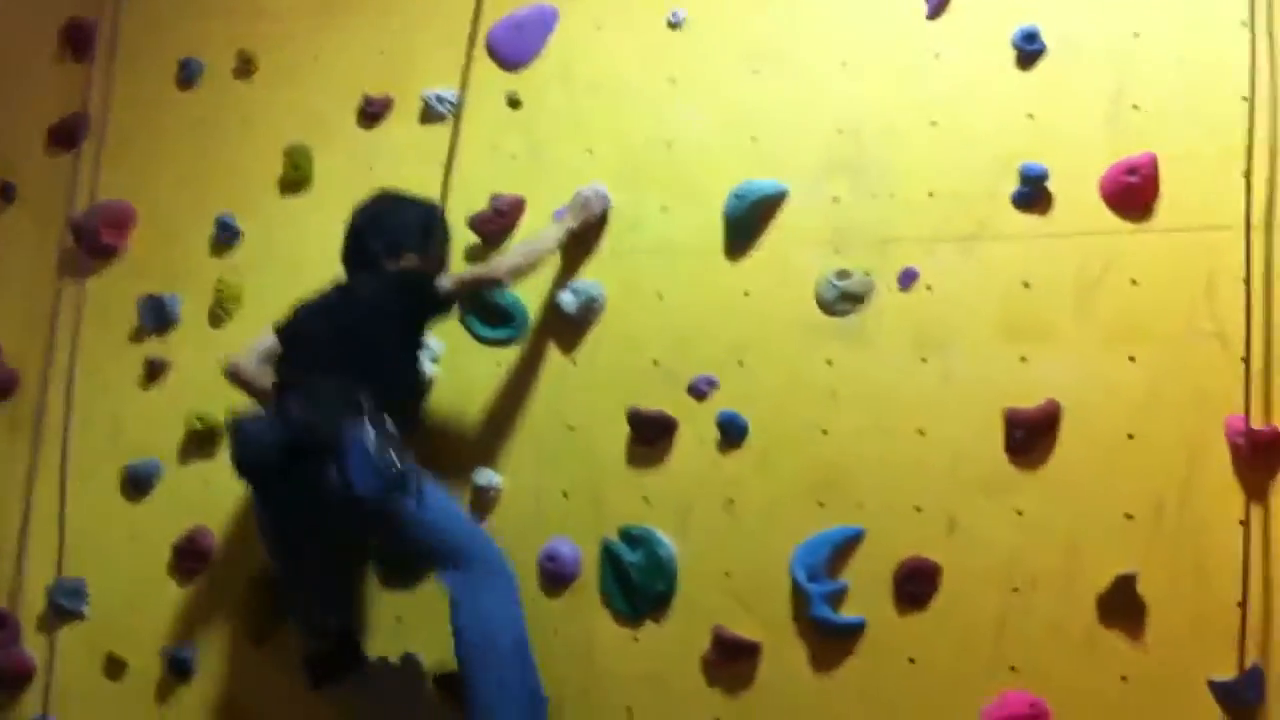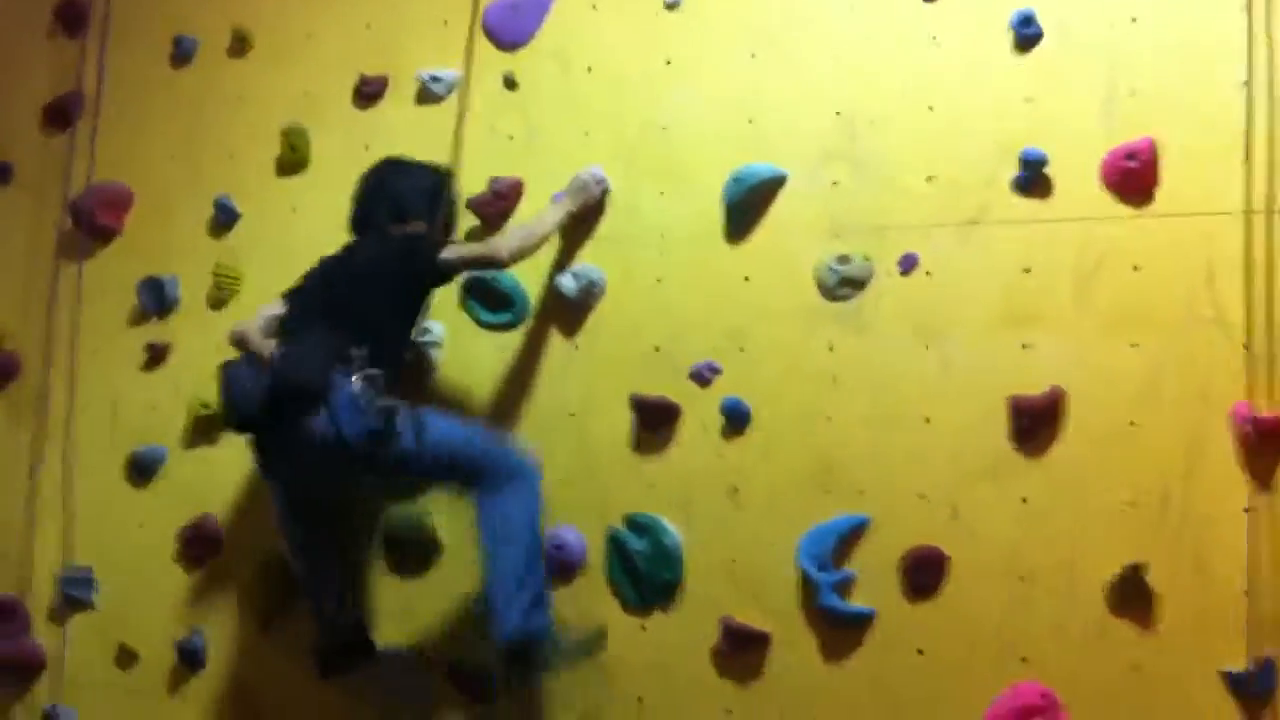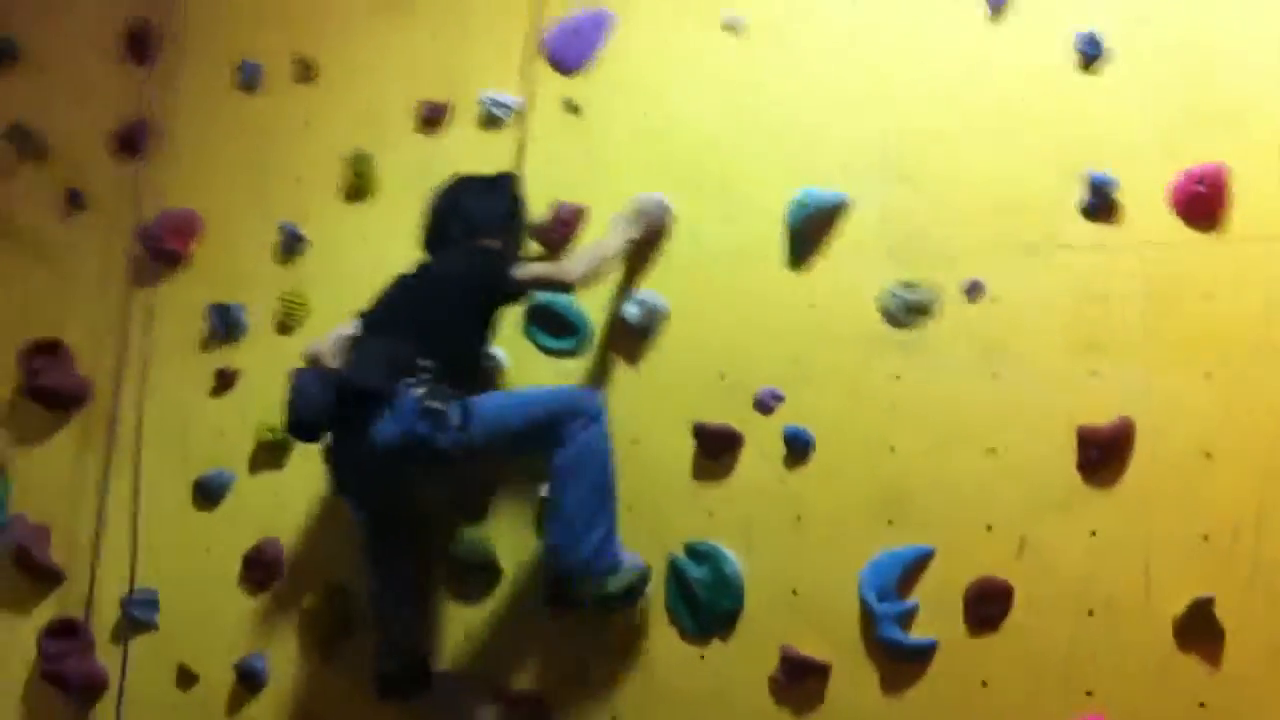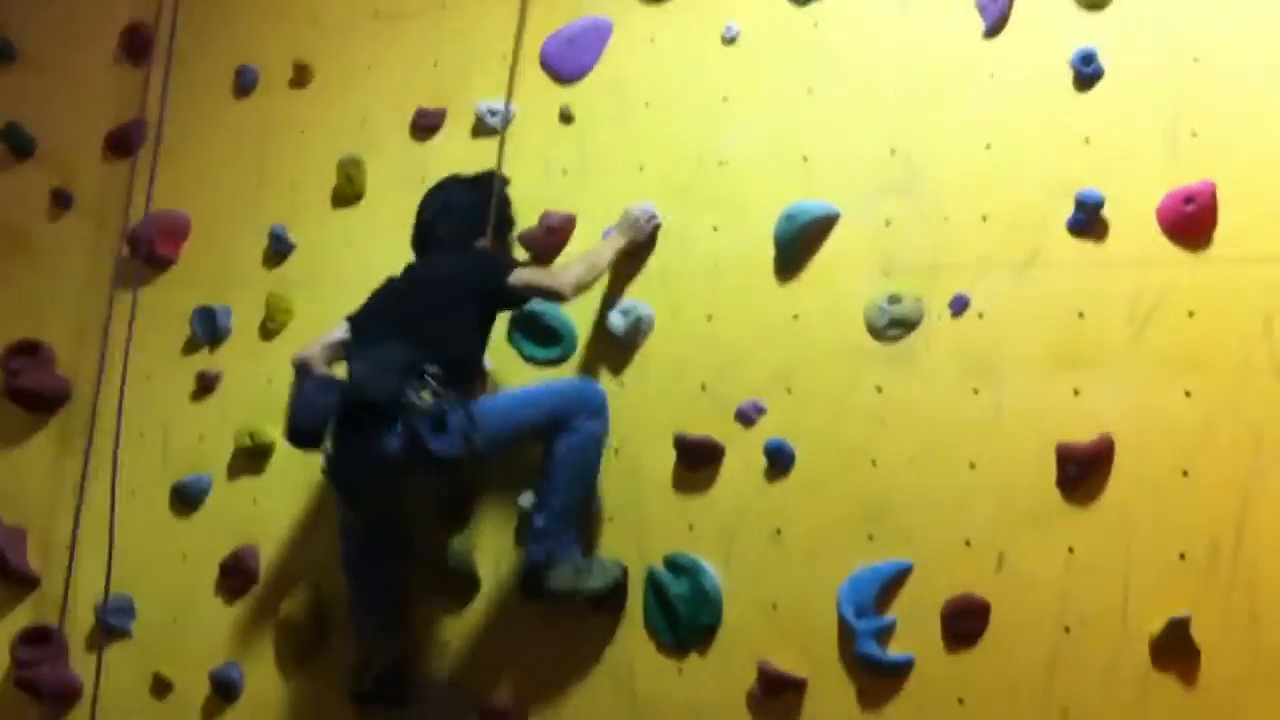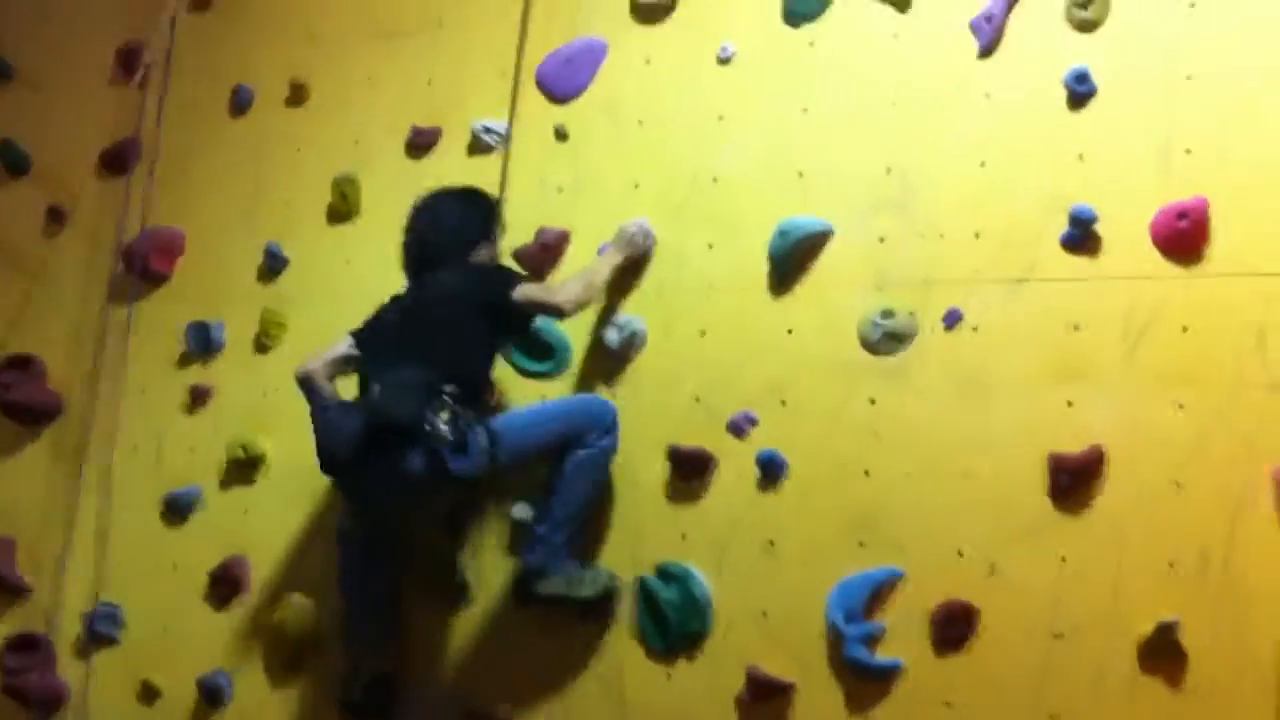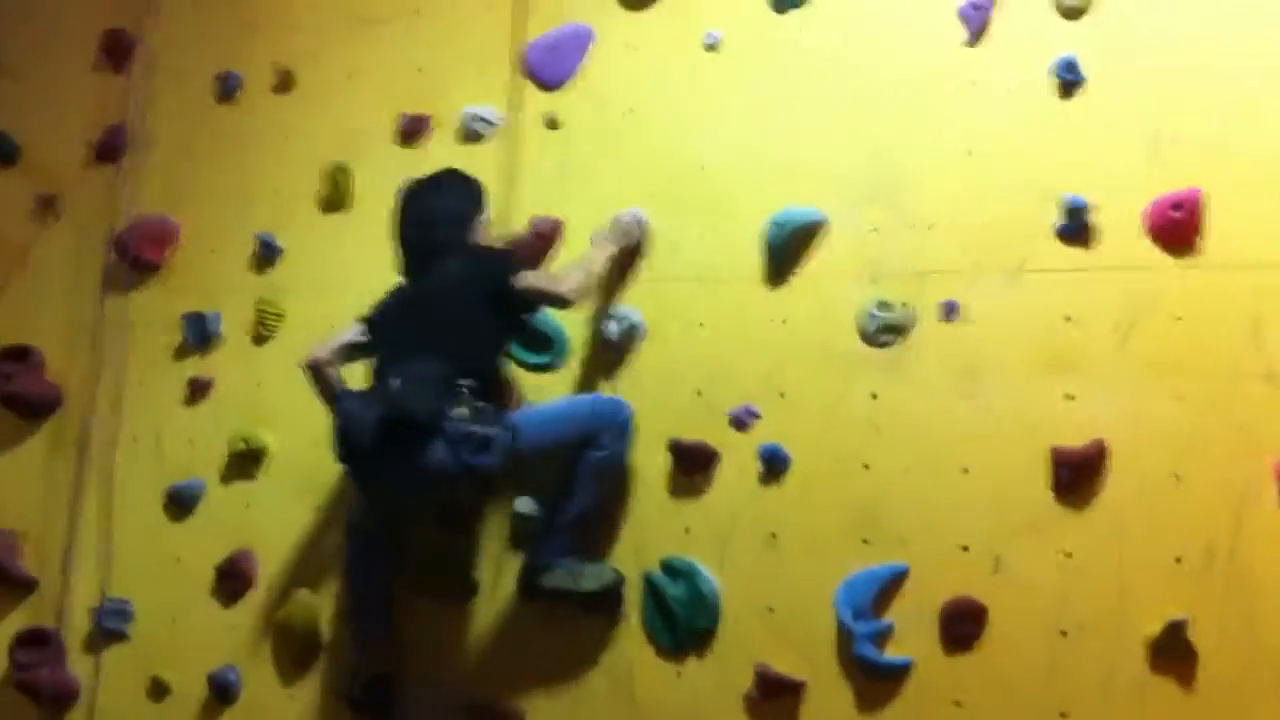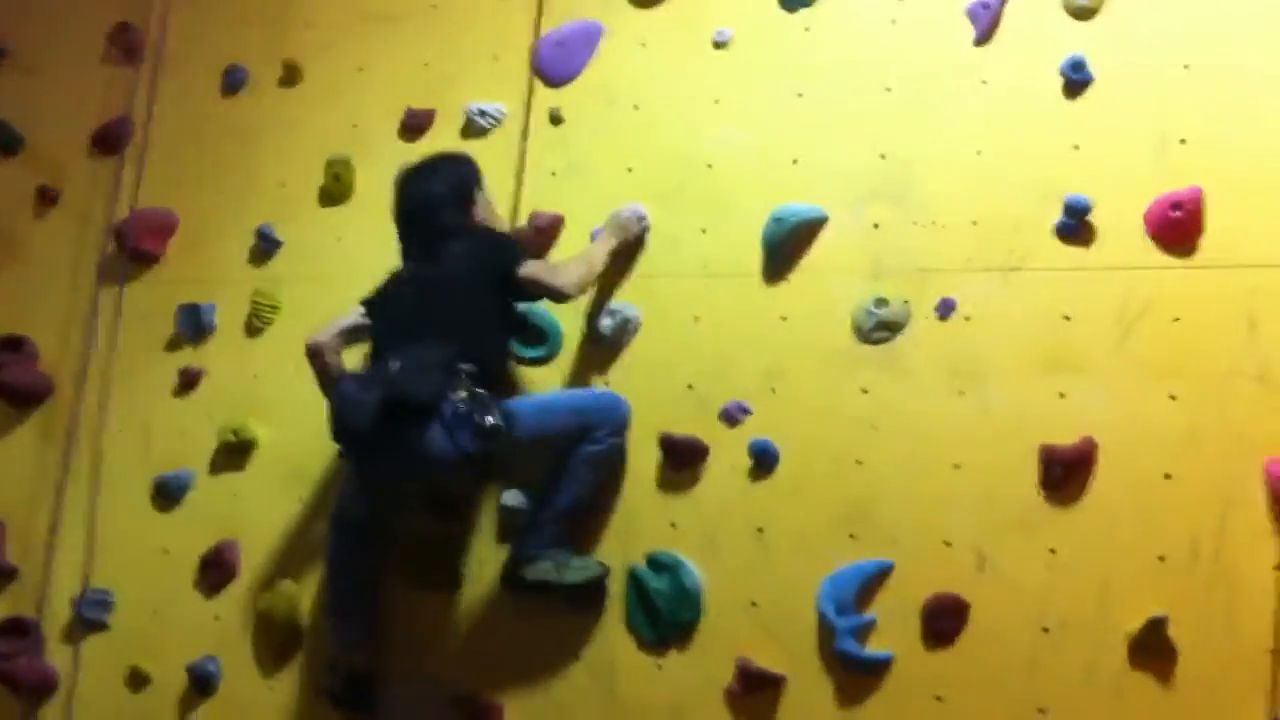
dt=0.1s
person 1, frame 1
left shoulder: (316, 311)
right shoulder: (400, 294)
left elbow: (241, 363)
right elbow: (496, 271)
right wrist: (567, 222)
left hip: (285, 465)
right hip: (355, 457)
right knee: (481, 569)
left ankle: (329, 644)
person 1, frame 2
left shoulder: (328, 271)
right shoulder: (406, 253)
left elbow: (246, 332)
right elbow: (500, 251)
right wrist: (565, 204)
left hip: (284, 428)
right hip: (350, 410)
left knee: (315, 531)
right knee: (511, 471)
left ankle: (339, 637)
right ankle: (522, 632)
person 1, frame 3
left shoulder: (406, 288)
right shoulder: (478, 269)
left elbow: (321, 352)
right elbow: (569, 273)
right wrist: (629, 229)
left hip: (355, 439)
right hip: (412, 418)
left knee: (387, 537)
right knee: (581, 409)
left ankle: (400, 661)
right ankle: (587, 568)
person 1, frame 4
left shoulder: (392, 292)
right shoulder: (476, 268)
left elbow: (309, 356)
right elbow: (562, 284)
right wrist: (619, 238)
left hip: (357, 442)
right hip: (417, 427)
left knee: (369, 536)
right knee: (584, 401)
right ankle: (553, 556)
person 1, frame 5
left shoulder: (396, 309)
right shoulder: (481, 283)
left elbow: (311, 371)
right elbow: (563, 300)
left wrist: (349, 428)
right wrist: (615, 254)
left hip: (367, 460)
right hip: (434, 447)
left knee: (365, 545)
right knee: (595, 418)
left ankle: (368, 677)
right ankle: (547, 567)
person 1, frame 6
left shoulder: (401, 298)
right shoulder: (485, 267)
left elbow: (319, 358)
right elbow: (565, 290)
left wrist: (355, 424)
right wrist: (609, 244)
left hip: (383, 451)
right hip: (452, 440)
left knee: (369, 536)
right knee: (609, 417)
left ankle: (370, 670)
right ankle: (552, 560)
person 1, frame 7
left shoulder: (402, 282)
right shoulder: (489, 251)
left elbow: (320, 343)
right elbow: (564, 283)
left wrist: (351, 409)
right wrist: (610, 238)
left hip: (379, 436)
right hip: (447, 426)
left knee: (353, 524)
right knee: (606, 413)
left ankle: (353, 664)
right ankle: (539, 553)
